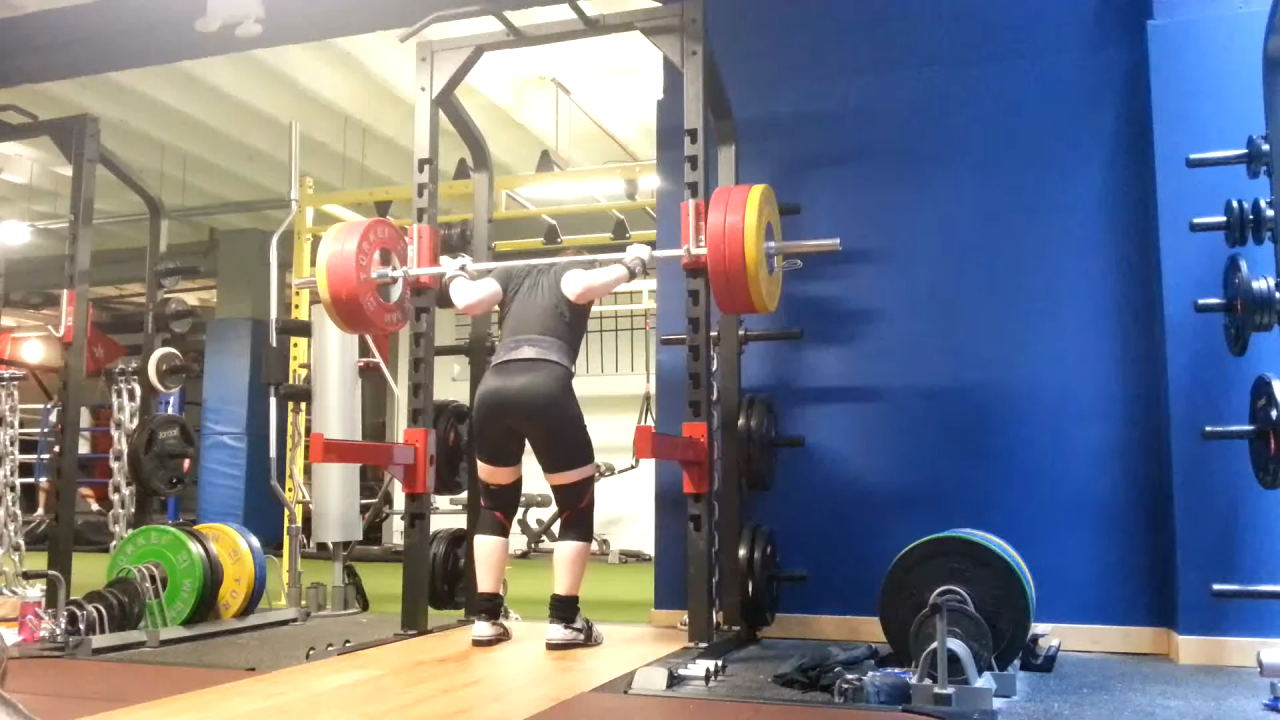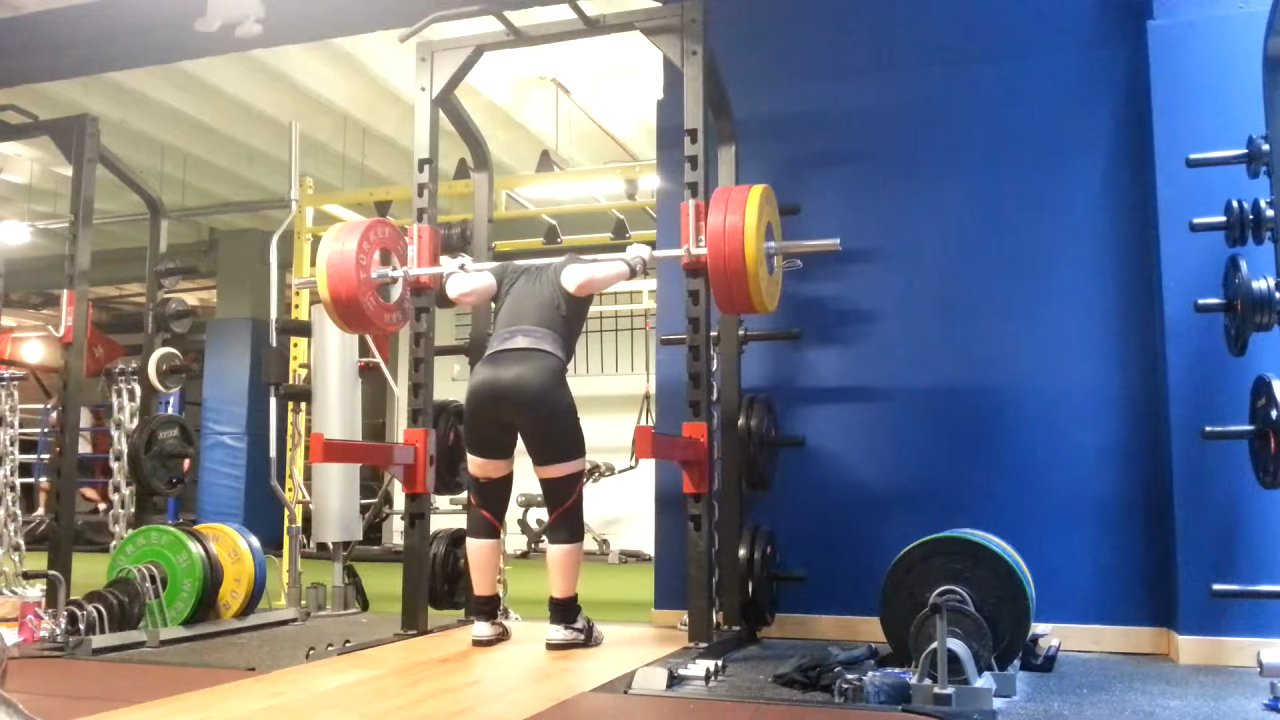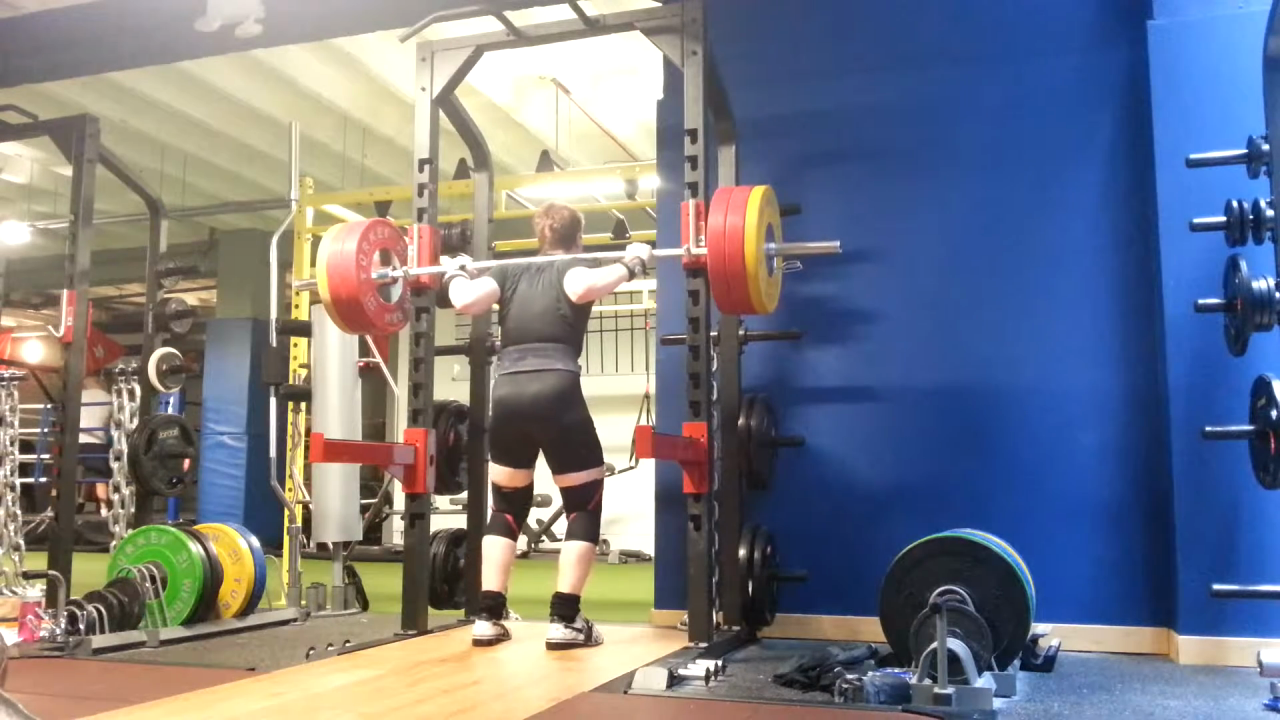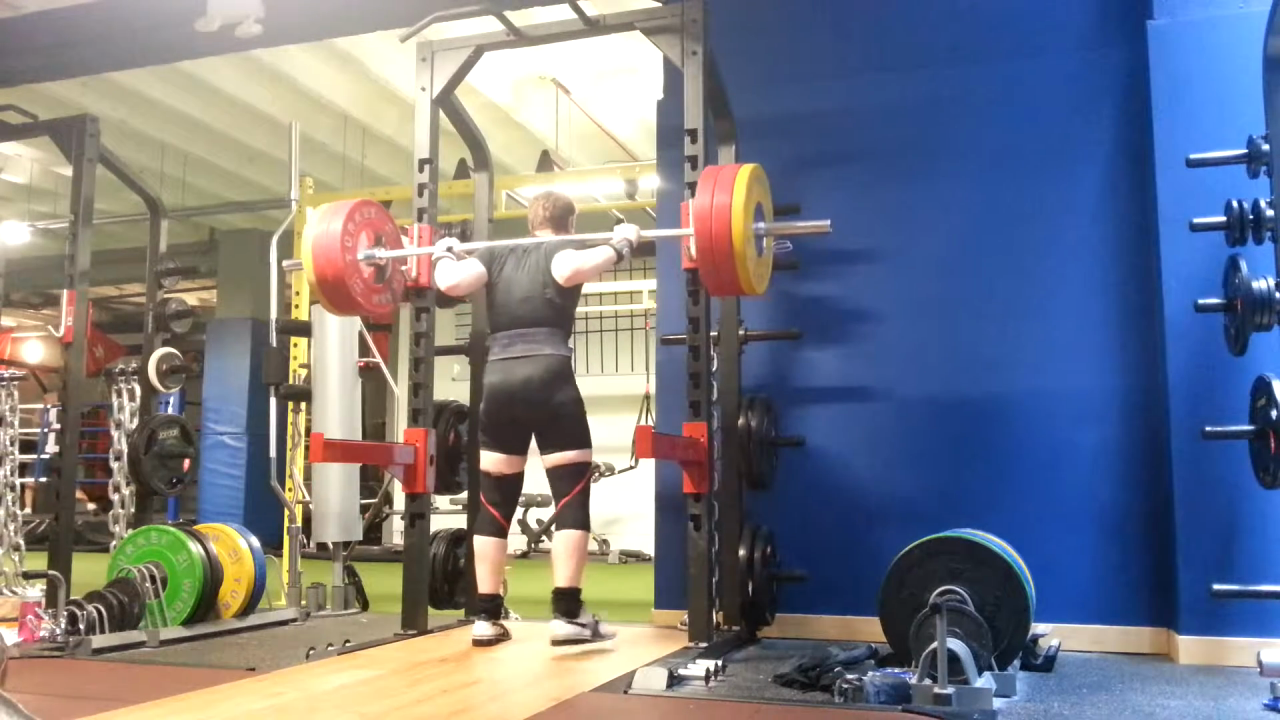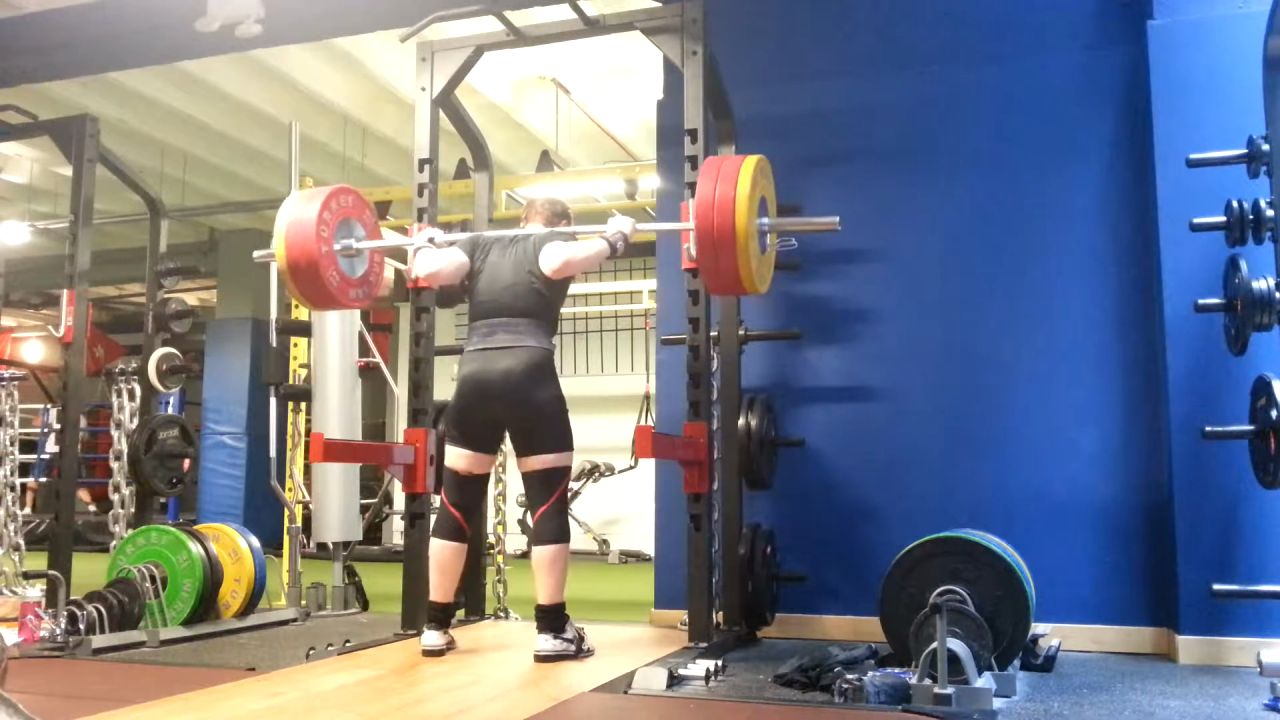
dt=1s
person 1, frame 1
left shoulder: (513, 274)
right shoulder: (579, 268)
left elbow: (469, 301)
right elbow: (581, 288)
left wrist: (454, 275)
right wrist: (631, 266)
left hip: (493, 390)
right hip: (545, 388)
left knee: (495, 507)
right knee: (577, 509)
left ankle: (486, 619)
right ankle: (564, 622)
person 1, frame 2
left shoulder: (510, 272)
right shoulder: (575, 267)
left elbow: (462, 292)
right elbow: (581, 282)
left wrist: (452, 272)
right wrist: (632, 264)
left hip: (485, 381)
right hip: (539, 379)
left knee: (485, 505)
right knee: (565, 507)
left ankle: (484, 619)
right ankle: (565, 622)
person 1, frame 3
left shoulder: (509, 271)
right shoulder: (578, 265)
left elbow: (465, 302)
right elbow: (581, 288)
left wrist: (454, 274)
right wrist: (632, 263)
left hip: (506, 395)
right hip: (557, 394)
left knee: (506, 511)
right knee: (583, 510)
left ankle: (487, 617)
right ankle: (565, 619)
person 1, frame 4
left shoulder: (495, 253)
right shoulder: (568, 248)
left elbow: (451, 283)
right elbow: (569, 271)
left wrist: (443, 255)
right wrist: (620, 245)
left hip: (498, 381)
right hip: (549, 377)
left knee: (495, 503)
right knee: (571, 499)
left ankle: (487, 618)
right ankle: (569, 614)
person 1, frame 5
left shoulder: (481, 243)
right shoulder: (559, 240)
left elbow: (431, 271)
right elbow: (561, 262)
left wrist: (424, 245)
right wrist: (614, 238)
left hip: (474, 373)
right hip: (529, 373)
left knee: (457, 504)
right knee: (549, 504)
left ankle: (436, 627)
right ankle: (552, 630)
